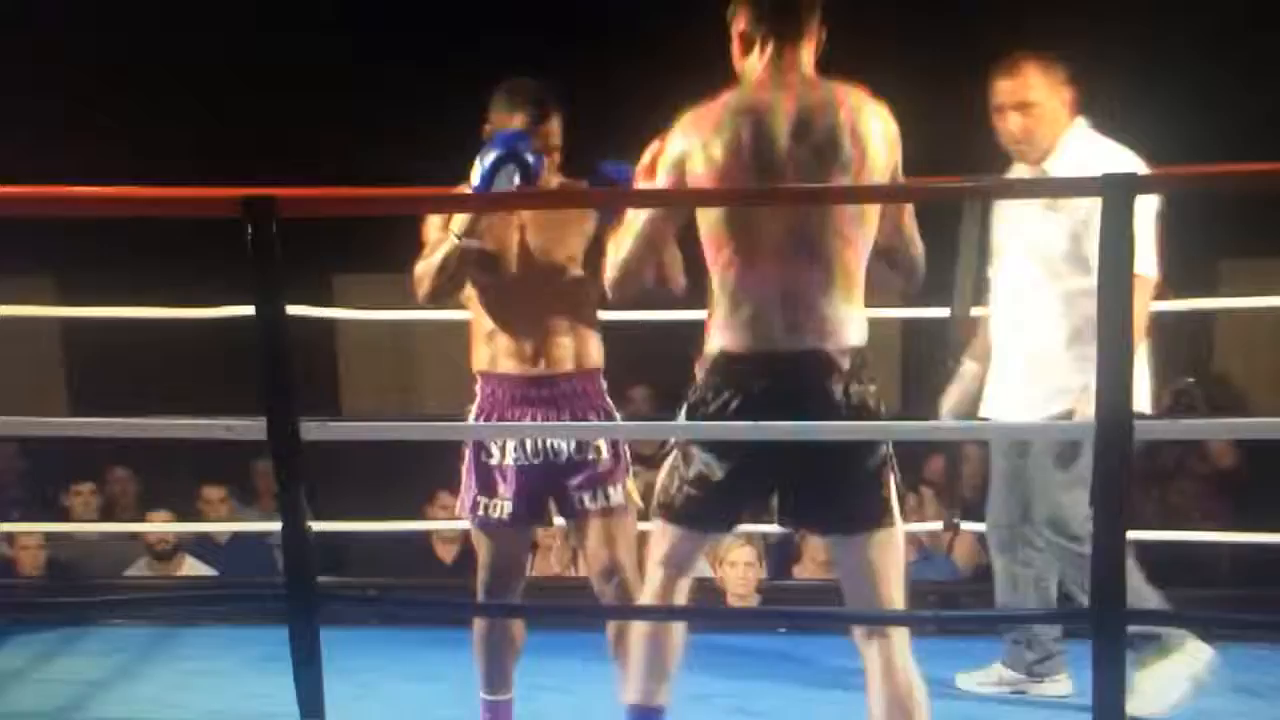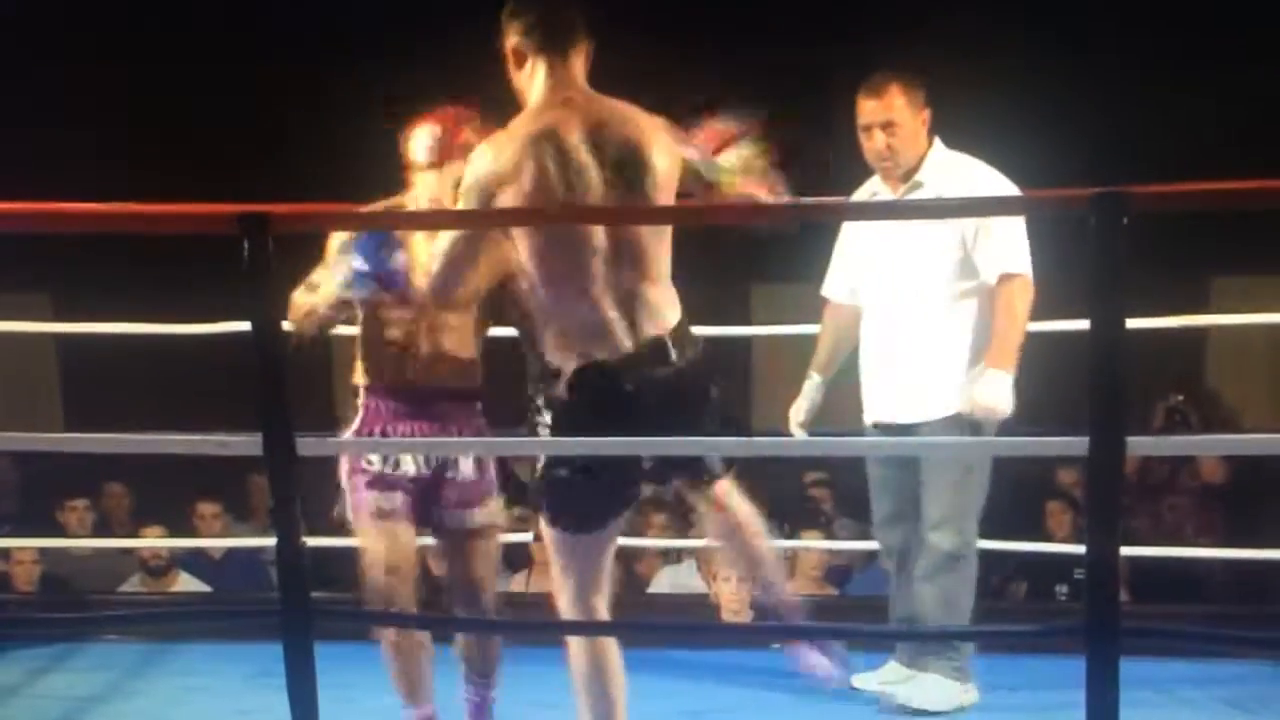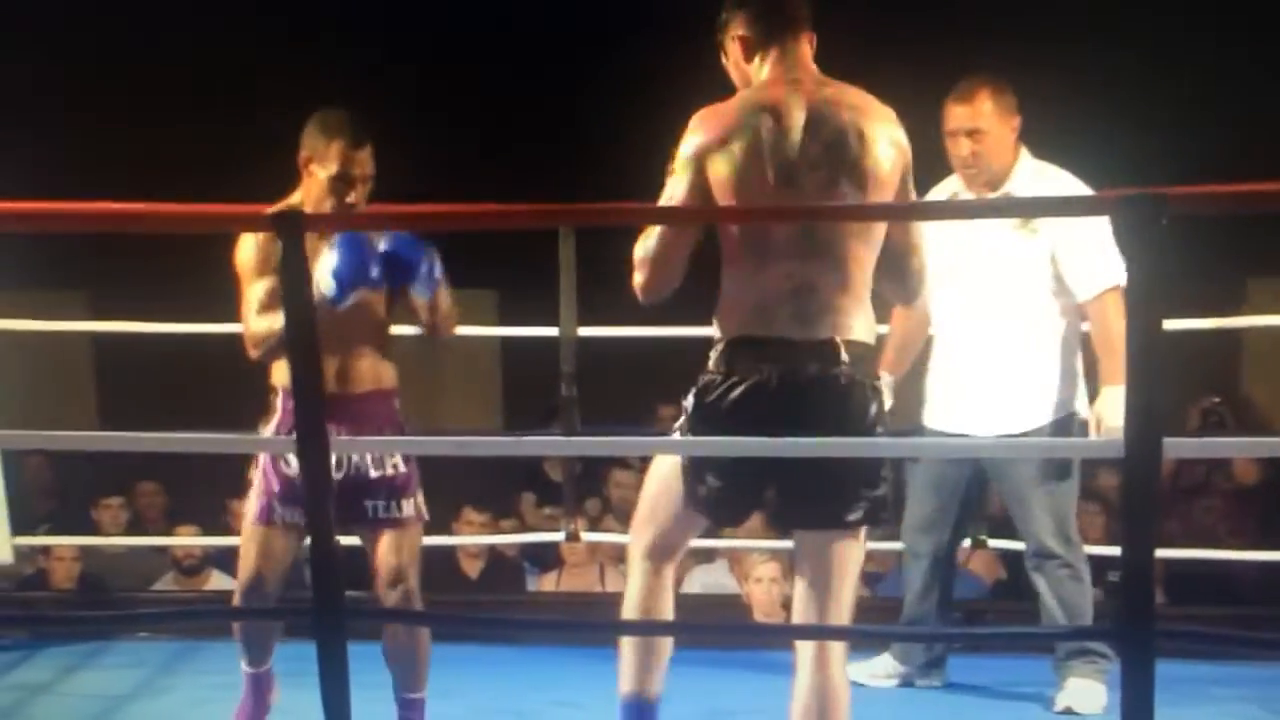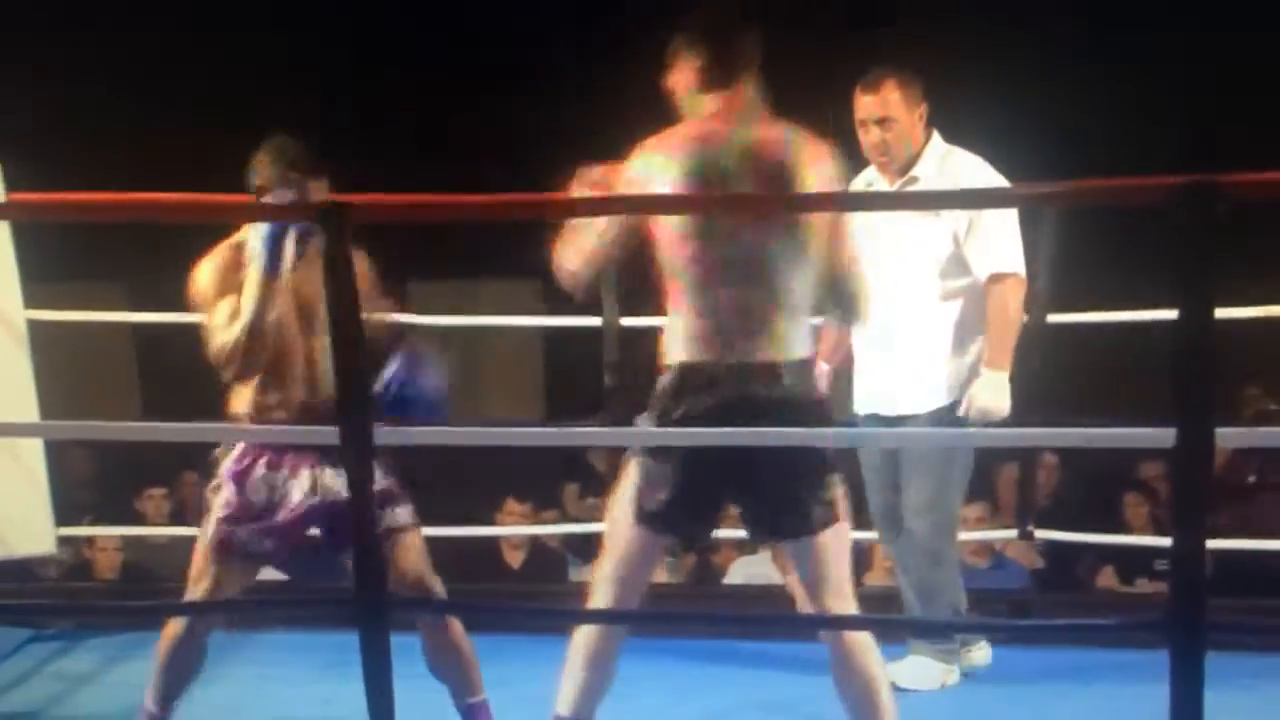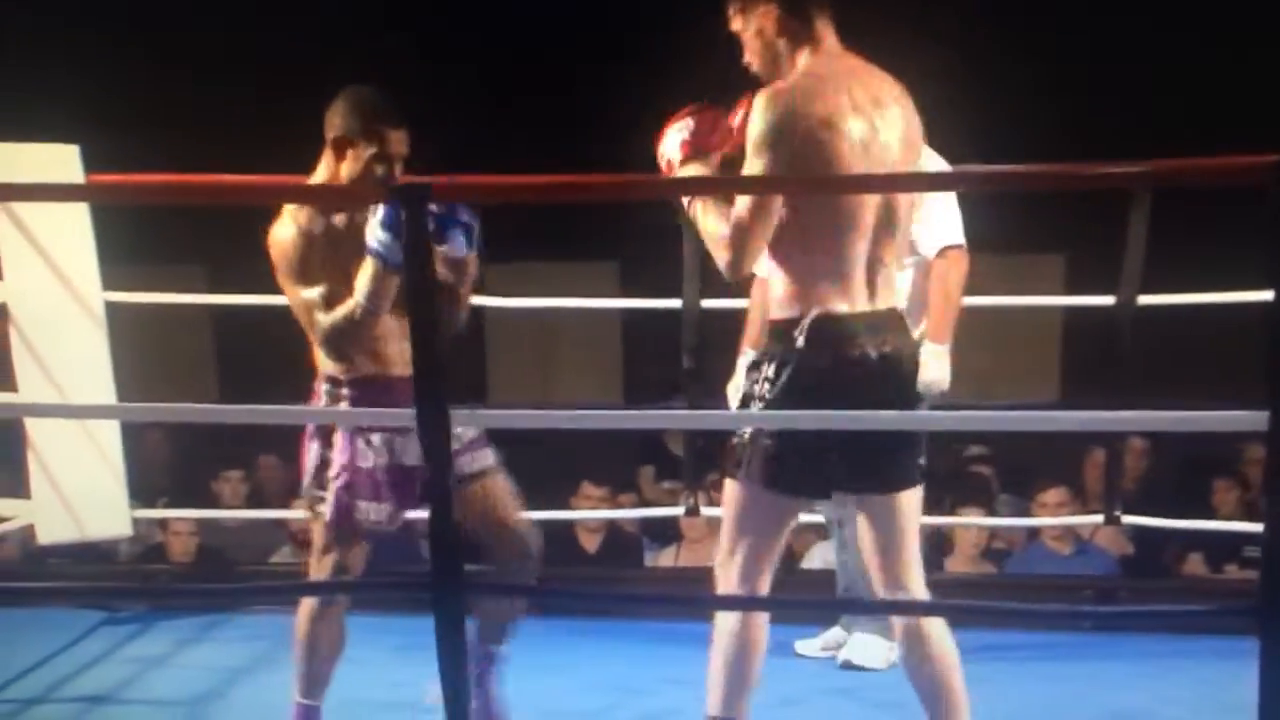
dt=1s
person 1, frame 1
left shoulder: (694, 135)
right shoulder: (870, 120)
left elbow: (618, 277)
right elbow: (910, 263)
left wrist: (643, 192)
left hip: (735, 388)
right hip: (835, 388)
left knee: (665, 575)
right knee: (883, 629)
person 1, frame 2
left shoulder: (496, 162)
right shoulder: (657, 132)
left elbow: (432, 288)
right wrist: (732, 159)
left hip: (589, 389)
right hip: (674, 364)
left knee: (582, 609)
right knee: (719, 500)
right ankle: (791, 626)
person 1, frame 3
left shoulder: (713, 130)
right shoulder: (882, 126)
left elbow: (649, 281)
right elbow: (910, 283)
left hip: (744, 379)
right hip: (842, 382)
left knee: (649, 555)
right knee: (823, 630)
person 1, frame 4
left shoulder: (657, 160)
right shoulder: (812, 160)
left elbow: (573, 270)
right elbow: (851, 303)
left wrist: (587, 200)
left hip: (695, 401)
right hip: (788, 401)
left knee: (612, 597)
right knee: (835, 609)
person 1, frame 5
left shoulder: (784, 106)
right shoulder: (893, 97)
left elbow: (736, 253)
left wrist: (697, 181)
left hip: (815, 352)
right hip: (890, 350)
left knee: (740, 572)
right knee: (904, 586)
person 2, frame 1
left shoulder: (1109, 173)
right shoulder: (1015, 184)
left elbow: (1137, 283)
left wrist: (1106, 380)
right wrist: (972, 370)
left hip: (1075, 396)
right hip: (1016, 392)
left knee: (1069, 527)
right knee: (1013, 529)
left ankle: (1162, 648)
right ankle: (1031, 661)
person 2, frame 2
left shoulder: (976, 186)
right shoulder: (863, 206)
left elbow: (1015, 284)
right elbow: (843, 305)
left wrist: (1000, 371)
right wrist: (815, 382)
left hip: (955, 398)
right hip: (887, 402)
left knee: (945, 533)
right knee: (900, 535)
left ankle: (948, 668)
right ankle: (916, 656)
person 2, frame 3
left shoulder: (1062, 198)
right shoulder: (937, 205)
left elbow: (1104, 297)
right elbow: (915, 307)
left wrist: (1112, 388)
right wrist: (884, 381)
left hip: (1031, 412)
right hip: (947, 410)
left knee: (1051, 544)
right knee: (925, 534)
left ankle: (1082, 666)
right ankle: (918, 654)
person 2, frame 4
left shoulder: (970, 181)
right shoulder: (863, 191)
left elbow: (1006, 282)
left wrist: (994, 372)
right wrist: (825, 365)
left hip: (941, 391)
right hip: (874, 392)
left knee: (925, 520)
right knee: (895, 521)
left ankle: (937, 647)
right ankle: (957, 634)
person 2, frame 5
left shoulder: (913, 166)
left elbow: (949, 256)
right elbow: (770, 274)
left wrist: (933, 345)
right wrist: (748, 357)
right knee: (840, 503)
left ankle: (878, 624)
right ankle: (858, 619)
person 3, frame 1
left shoulder: (587, 202)
right shoulder: (452, 210)
right elbow: (430, 289)
right wrist: (476, 209)
left hip: (583, 401)
right hip: (503, 408)
left knee: (616, 578)
right knee: (499, 581)
person 3, frame 2
left shoulder: (492, 244)
right shoulder: (369, 227)
right elbow: (300, 315)
right wrist: (342, 286)
left hip: (459, 423)
right hip: (383, 422)
left knee: (476, 590)
right knee: (390, 587)
person 3, frame 3
left shoulder: (386, 233)
right shoulder: (268, 238)
left elbow: (443, 331)
right elbow: (259, 343)
left wrist: (429, 290)
right wrist: (319, 296)
left hip: (377, 422)
right hip: (300, 423)
left knee: (400, 588)
right knee: (256, 579)
person 3, frame 4
left shoulder: (344, 261)
right shoulder: (218, 271)
left elbow: (383, 341)
right elbow: (235, 361)
left wrist: (408, 373)
right wrist: (263, 269)
left hip: (342, 451)
right hip: (264, 455)
left knee: (419, 592)
right knee: (201, 608)
person 3, frame 5
left shoulder: (394, 209)
right shoulder: (297, 229)
left elbow: (451, 321)
right elbow: (332, 338)
left wrist: (459, 259)
right wrist: (378, 261)
right hip: (356, 413)
left knee: (518, 541)
right knee: (333, 581)
